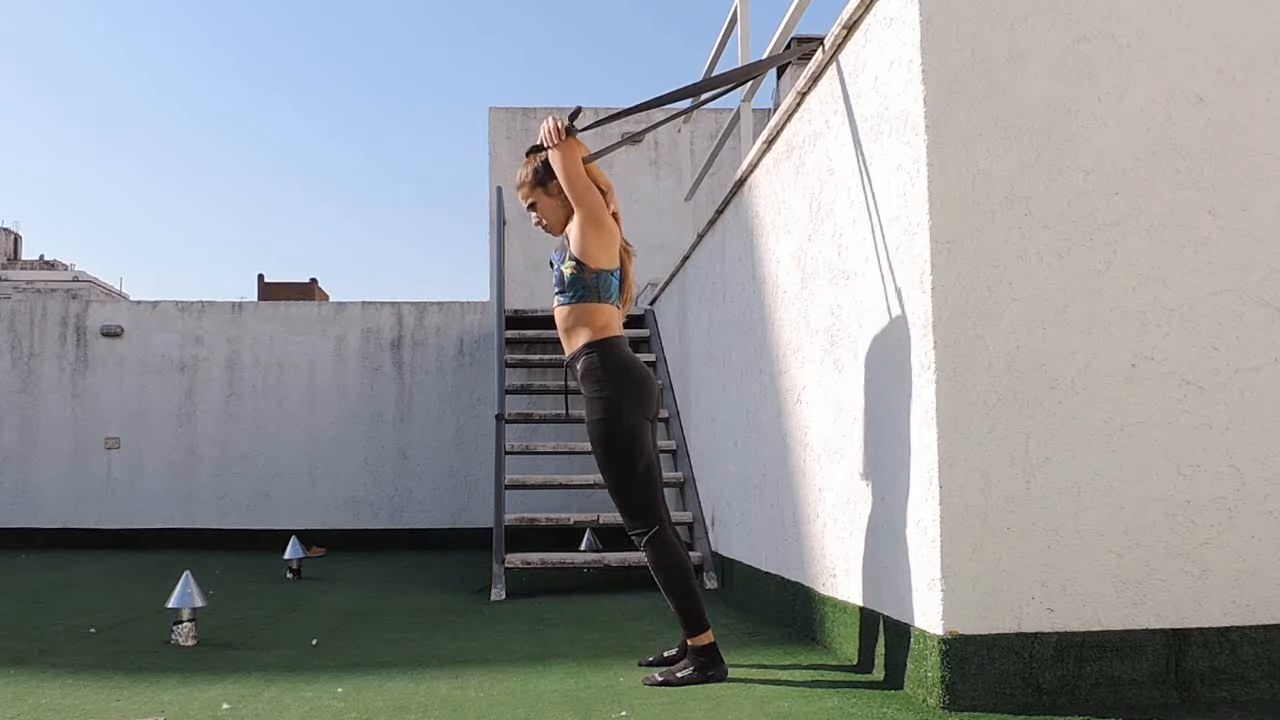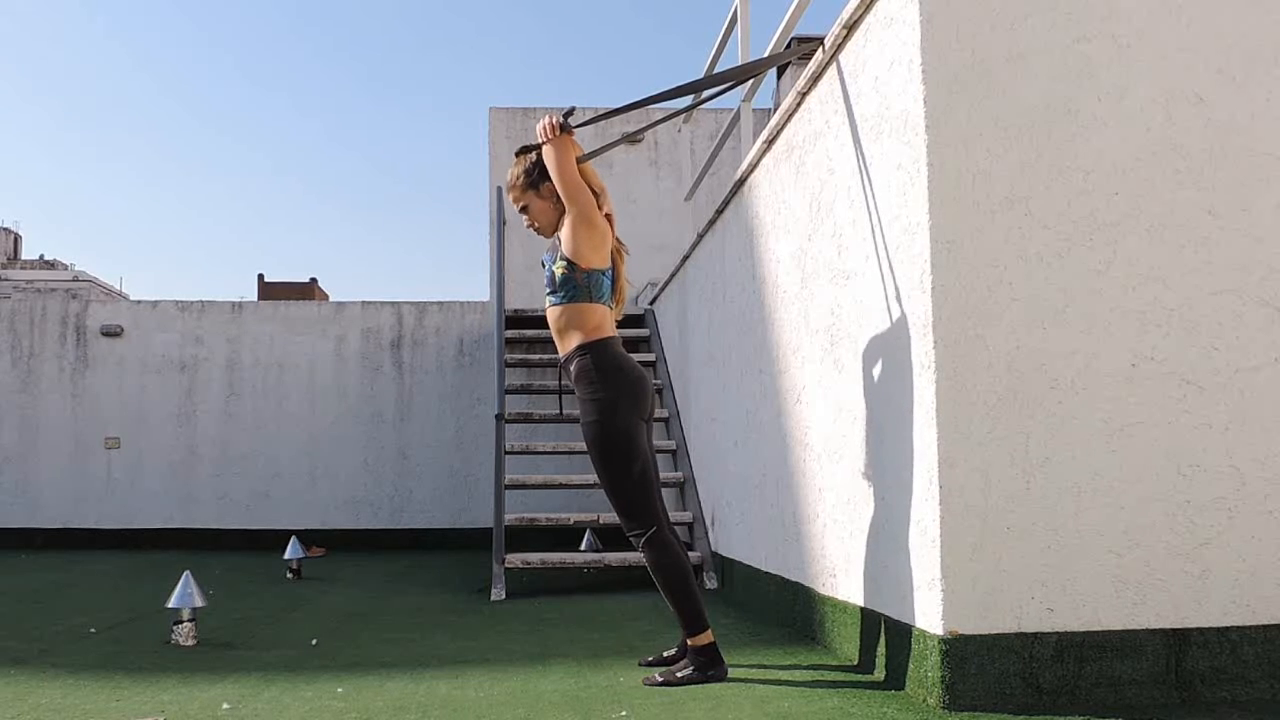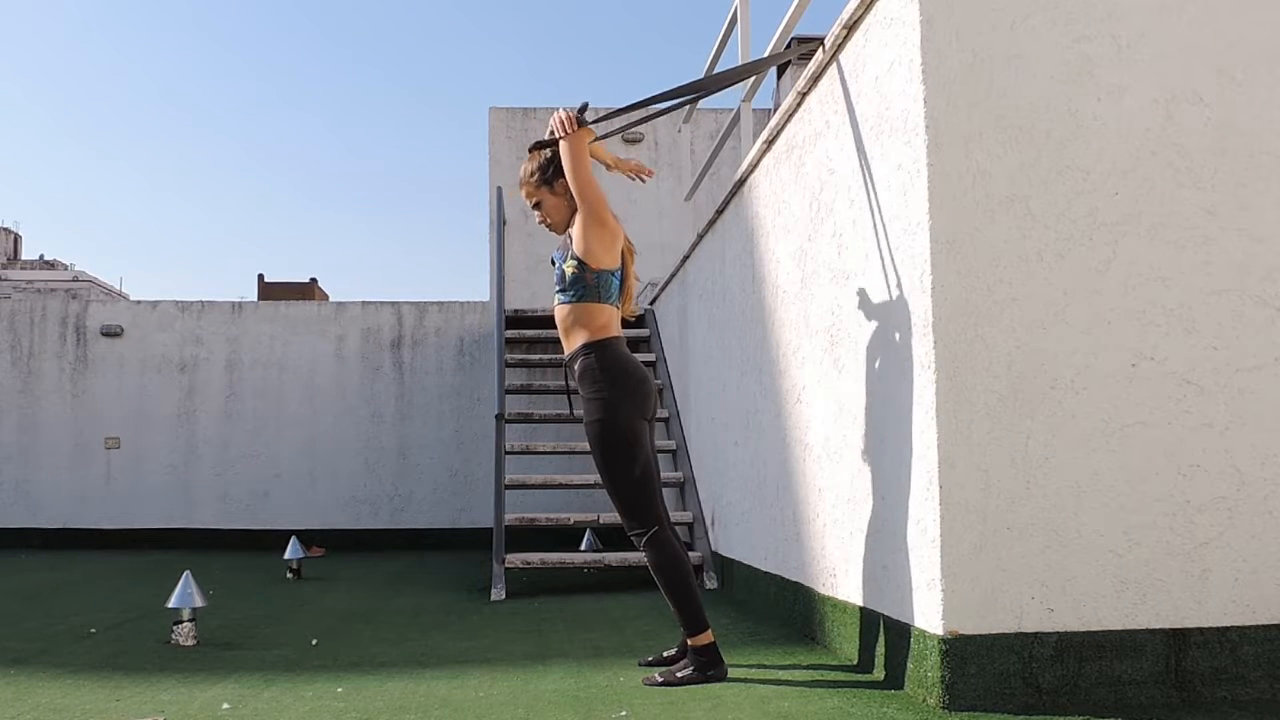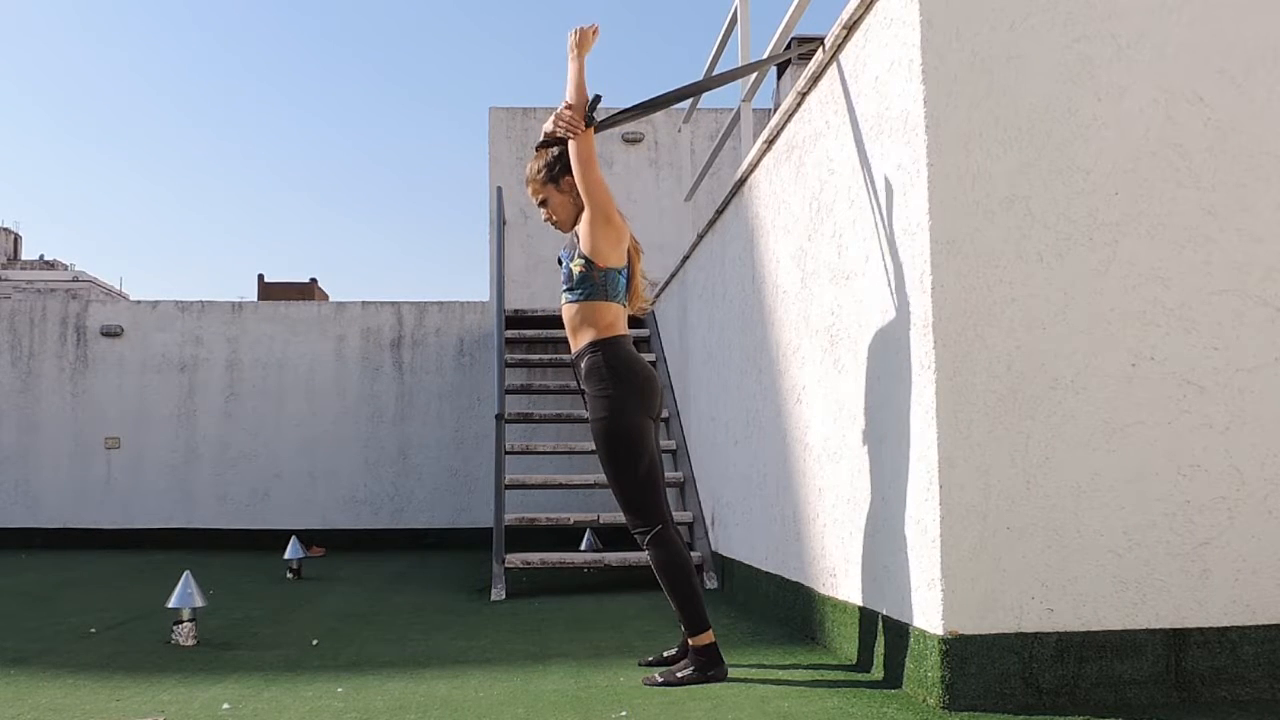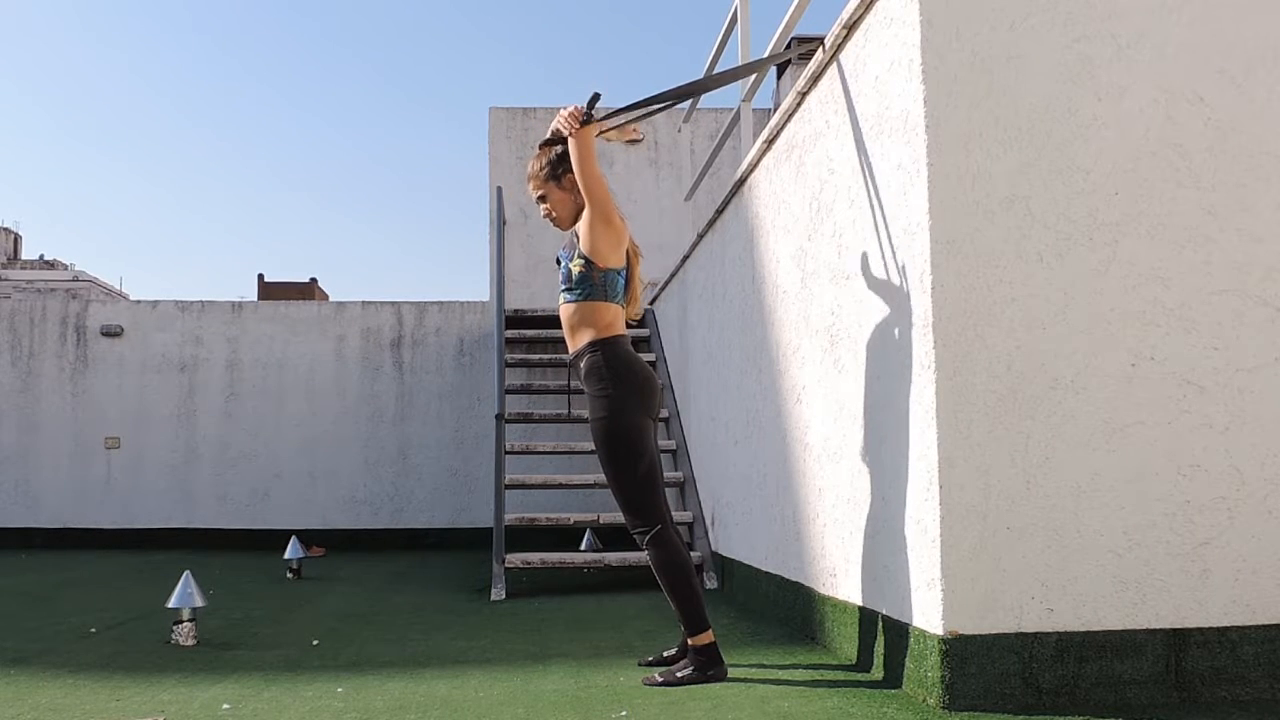
dt=0.7s
person 1, frame 1
left shoulder: (592, 223)
right shoulder: (579, 234)
left elbow: (566, 160)
right elbow: (551, 157)
left wrist: (558, 140)
right wrist: (552, 137)
left hip: (609, 380)
right hip: (617, 382)
left knee: (646, 523)
right knee: (651, 521)
left ankle: (705, 654)
right ankle: (695, 642)
person 1, frame 2
left shoulder: (583, 226)
right shoulder: (573, 236)
left elbow: (559, 158)
left wrist: (553, 138)
right wrist: (557, 140)
left hip: (603, 382)
right hip: (612, 382)
left knee: (644, 524)
right knee: (648, 521)
left ankle: (705, 653)
right ankle: (695, 641)
person 1, frame 3
left shoulder: (595, 225)
right shoulder: (582, 233)
left elbow: (574, 153)
right elbow: (565, 145)
left wrist: (573, 135)
right wrist: (610, 158)
left hip: (607, 381)
right hip: (614, 382)
left knee: (646, 524)
right knee: (650, 521)
left ankle: (705, 654)
right ankle: (695, 642)
person 1, frame 4
left shoulder: (601, 223)
right shoulder: (588, 232)
left elbow: (580, 142)
right elbow: (570, 133)
left wrist: (576, 93)
right wrist: (572, 77)
left hip: (611, 377)
right hip: (618, 379)
left knee: (649, 521)
right knee: (651, 518)
left ankle: (706, 652)
right ankle: (696, 641)
person 1, frame 5
left shoulder: (600, 223)
right shoulder: (584, 231)
left elbow: (581, 153)
right elbow: (569, 143)
left hip: (612, 378)
right hip: (616, 381)
left knee: (649, 523)
right knee: (650, 521)
left ankle: (706, 653)
right ankle: (695, 642)
